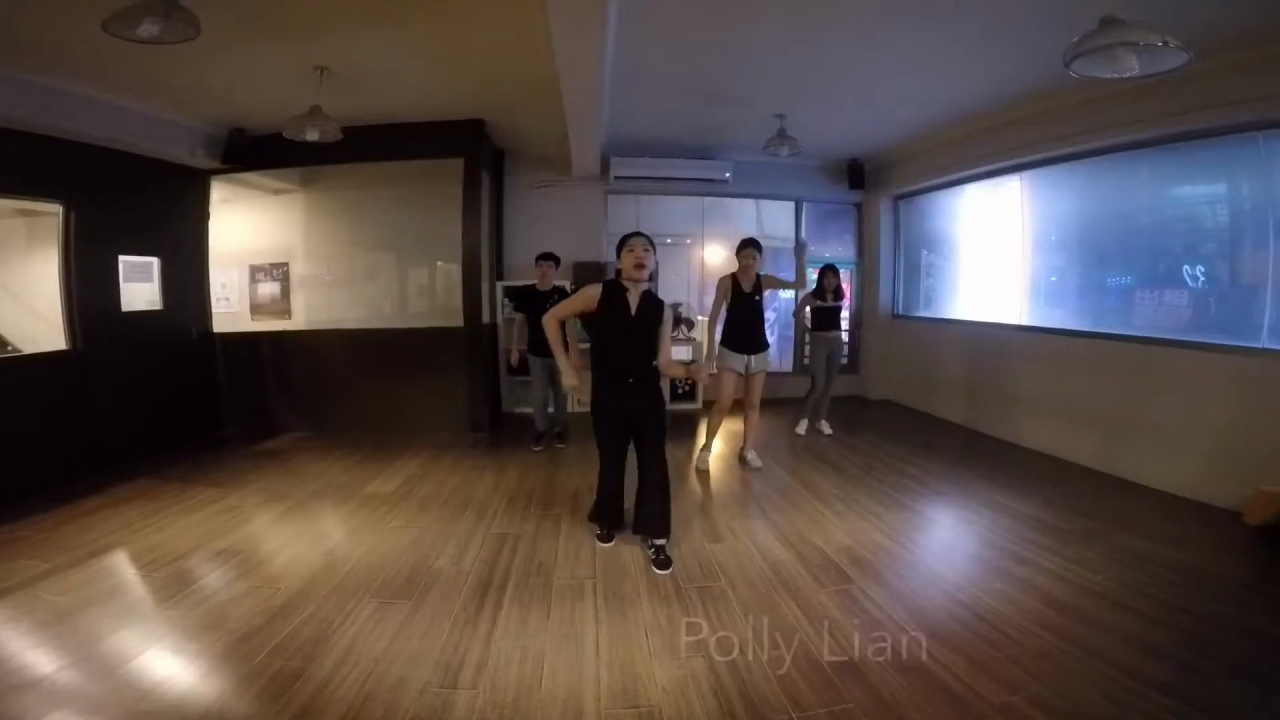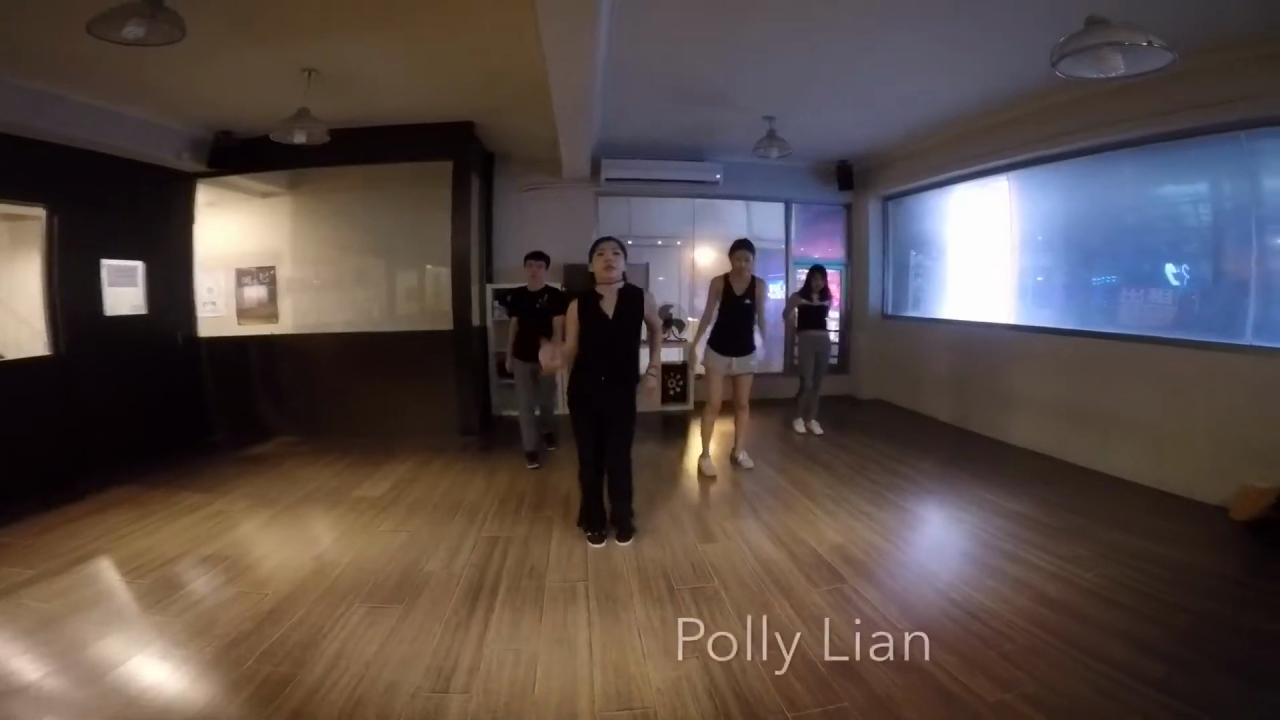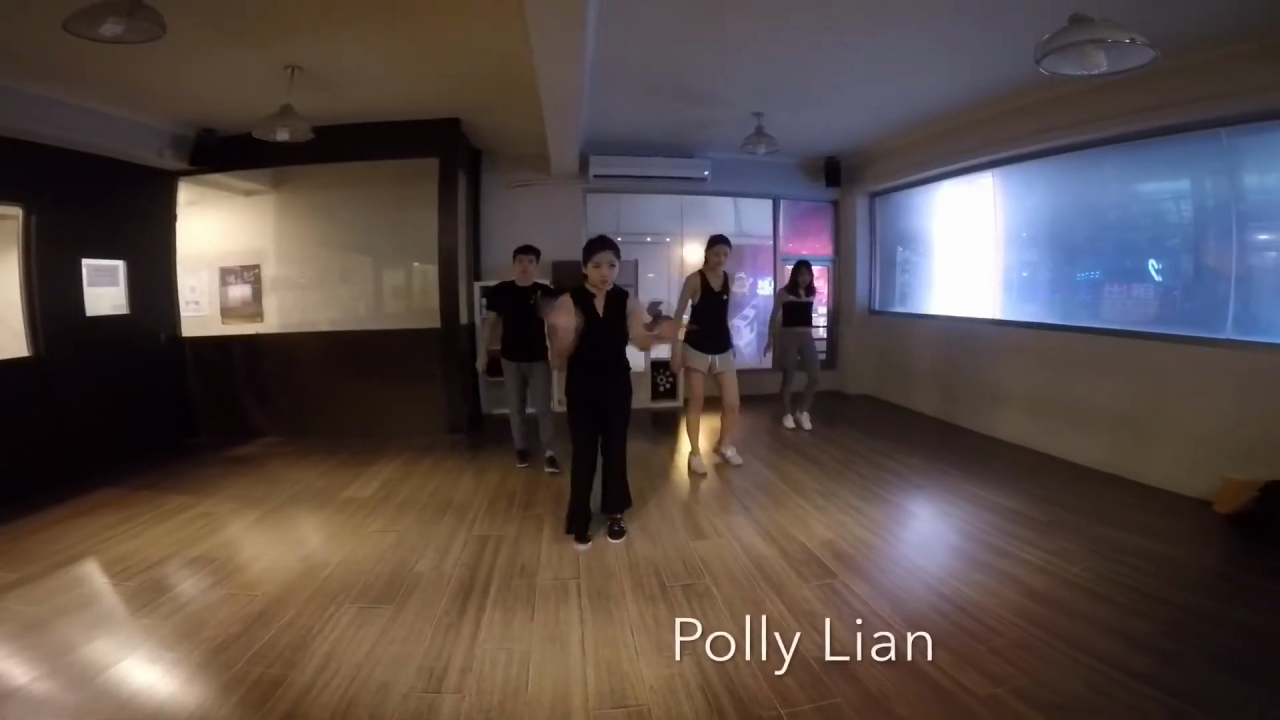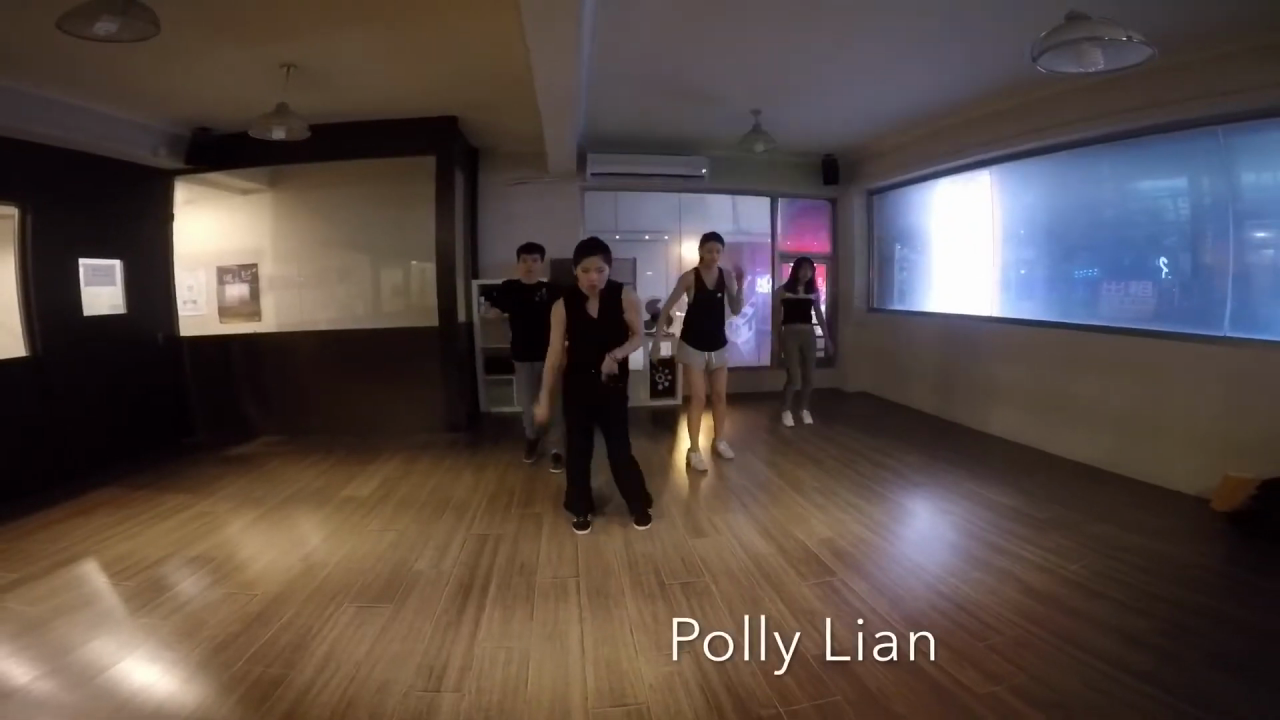
dt=0.4s
person 1, frame 1
left shoulder: (660, 308)
right shoulder: (599, 294)
left elbow: (664, 362)
right elbow: (551, 318)
left wrist: (691, 371)
right wrist: (565, 367)
left hip: (649, 396)
right hip: (609, 395)
left knee: (654, 467)
right knee: (612, 464)
left ankle: (655, 539)
right ankle: (607, 521)
person 1, frame 2
left shoulder: (642, 299)
right shoulder: (578, 305)
left elbow: (656, 332)
right elbow: (568, 354)
left wrist: (653, 371)
right wrist: (551, 361)
left hip: (621, 391)
right hip: (584, 392)
left knee: (619, 458)
right knee: (590, 459)
left ankle: (622, 518)
right ankle: (593, 520)
person 1, frame 3
left shoulder: (627, 301)
right shoulder: (569, 301)
left elbow: (642, 343)
right elbow: (559, 358)
left wrist: (660, 333)
right wrist: (560, 333)
left hip: (617, 386)
right hip: (581, 388)
left knee: (615, 451)
right knee: (584, 455)
left ankle: (614, 512)
right ankle: (579, 521)
person 1, frame 4
left shoulder: (624, 295)
right shoulder: (564, 305)
left elbow: (639, 336)
right elbow: (554, 355)
left wrist: (617, 353)
right wrist: (544, 398)
left hip: (612, 383)
right hip: (576, 384)
left knee: (618, 446)
right knee: (578, 449)
left ankle: (639, 504)
right ankle: (581, 509)
person 2, frame 1
left shoulder: (764, 281)
right shoulder: (726, 282)
left elbow: (798, 285)
right elbow: (714, 315)
left wrist: (800, 257)
right wrist: (711, 345)
left hip: (758, 350)
right hip: (731, 349)
left knee: (753, 404)
right knee: (723, 403)
left ankle: (747, 450)
right ankle: (705, 449)
person 2, frame 2
left shoulder: (759, 285)
right shoulder: (718, 283)
left elbow: (760, 319)
right elbow: (708, 315)
right wrist: (694, 345)
left hip: (745, 351)
right hip: (717, 350)
left knee: (742, 404)
right knee: (713, 404)
left ankle: (739, 450)
right ankle: (705, 455)
person 2, frame 3
left shoulder: (728, 280)
right shoulder: (694, 280)
right elbow: (680, 315)
right wrist: (676, 350)
left hip: (723, 349)
right hip: (696, 349)
left knee: (732, 403)
right knee: (696, 402)
left ankle: (725, 445)
right ankle: (695, 453)
person 2, frame 4
left shoulder: (724, 276)
right shoulder: (689, 278)
left elbow: (736, 309)
right elbow: (667, 308)
left wrist: (740, 285)
right wrist: (660, 335)
left hip: (718, 345)
right hip: (693, 344)
left knee: (720, 396)
right knee: (698, 398)
left ankle: (720, 440)
right ankle: (693, 450)
person 3, frame 1
left shoulder: (562, 294)
right shoulder: (524, 293)
right elbow: (519, 322)
left wrist: (573, 351)
right wrist: (514, 348)
right hip: (536, 353)
left knee: (560, 395)
right knee: (539, 395)
left ankle: (559, 429)
right ankle: (541, 430)
person 3, frame 2
left shoulder: (554, 295)
right shoulder: (516, 295)
left elbow: (558, 327)
right elbow: (515, 325)
right wrist: (509, 354)
right hip: (521, 358)
left knee: (546, 403)
right knee: (525, 405)
left ankle: (548, 432)
right ankle: (531, 448)
person 3, frame 3
left shoulder: (545, 292)
right shoulder: (500, 290)
right elbow: (491, 321)
right wrist: (483, 351)
left hip: (538, 357)
right hip: (510, 357)
left knee: (542, 406)
right knee: (516, 407)
left ankle: (549, 452)
right ankle: (521, 447)
person 3, frame 4
left shoulder: (552, 290)
right shoulder: (507, 288)
right elbow: (492, 312)
right wrist: (493, 312)
right hip: (523, 358)
left knee: (554, 406)
right knee: (529, 408)
left ankle: (555, 450)
right ankle: (532, 438)
person 4, frame 1
left shoulder: (840, 297)
right shoulder: (812, 297)
right elbow: (797, 315)
right wrist: (810, 330)
left hip: (837, 342)
right hip: (819, 341)
left knee: (828, 384)
right knee: (817, 384)
left ankle: (821, 420)
right ankle: (804, 420)
person 4, frame 2
left shoulder: (827, 299)
right shoulder: (798, 297)
right elbow: (786, 315)
left hip: (823, 341)
right hip: (806, 341)
left knee: (817, 384)
right knee: (807, 384)
left ankle: (812, 420)
right ankle: (799, 418)
person 4, frame 3
left shoulder: (811, 294)
right shoulder: (784, 293)
right elbow: (775, 318)
right wrist: (771, 340)
left hip: (807, 337)
right hip: (789, 336)
left knee: (814, 377)
right knee: (788, 377)
left ankle: (803, 412)
right ankle: (787, 414)
person 4, frame 4
left shoulder: (813, 291)
right shoulder: (783, 291)
left elbow: (819, 315)
right elbow: (777, 316)
left wrist: (827, 338)
right wrist: (777, 340)
left hip: (808, 334)
right hip: (790, 334)
left knee: (809, 376)
right knee: (794, 376)
left ankle: (804, 409)
right ankle: (787, 411)
